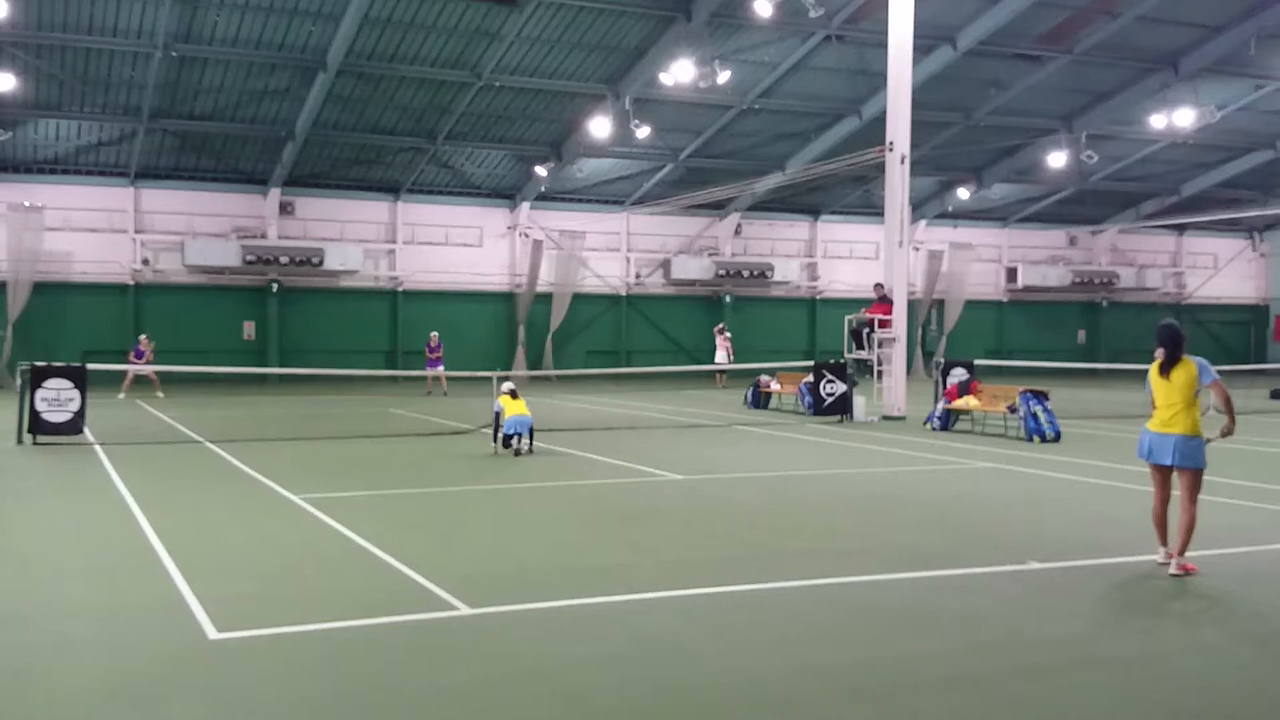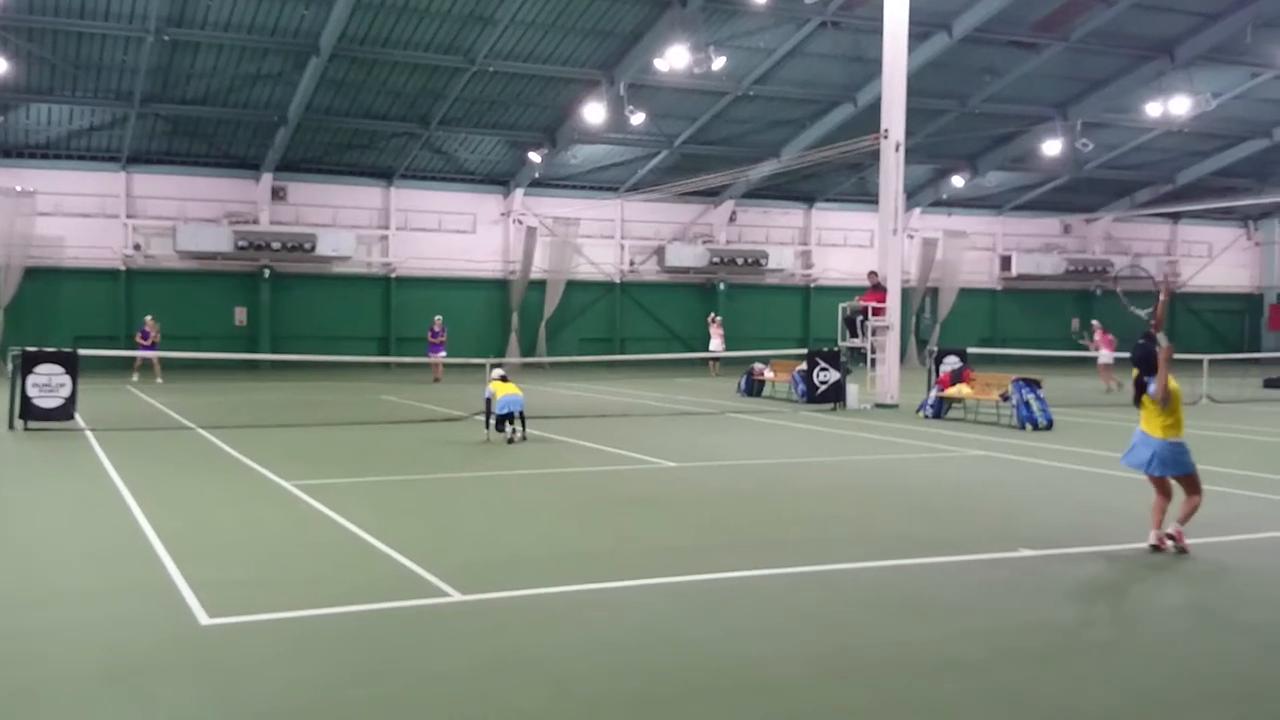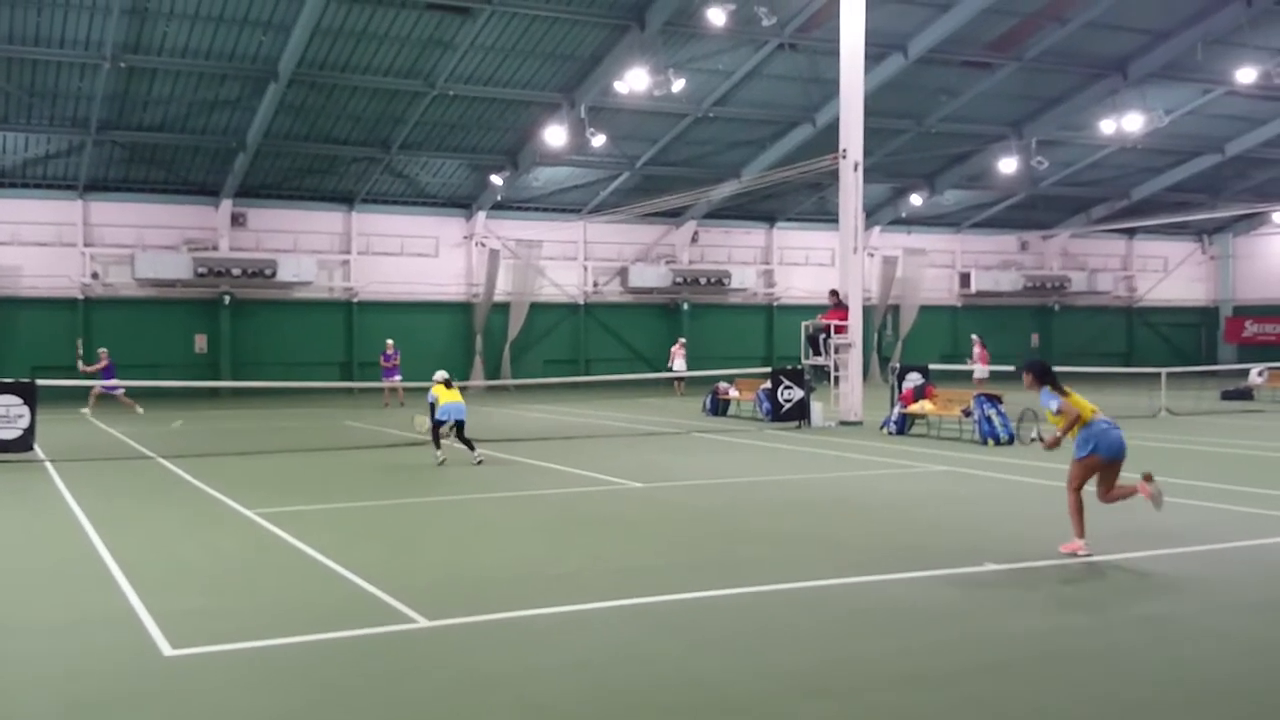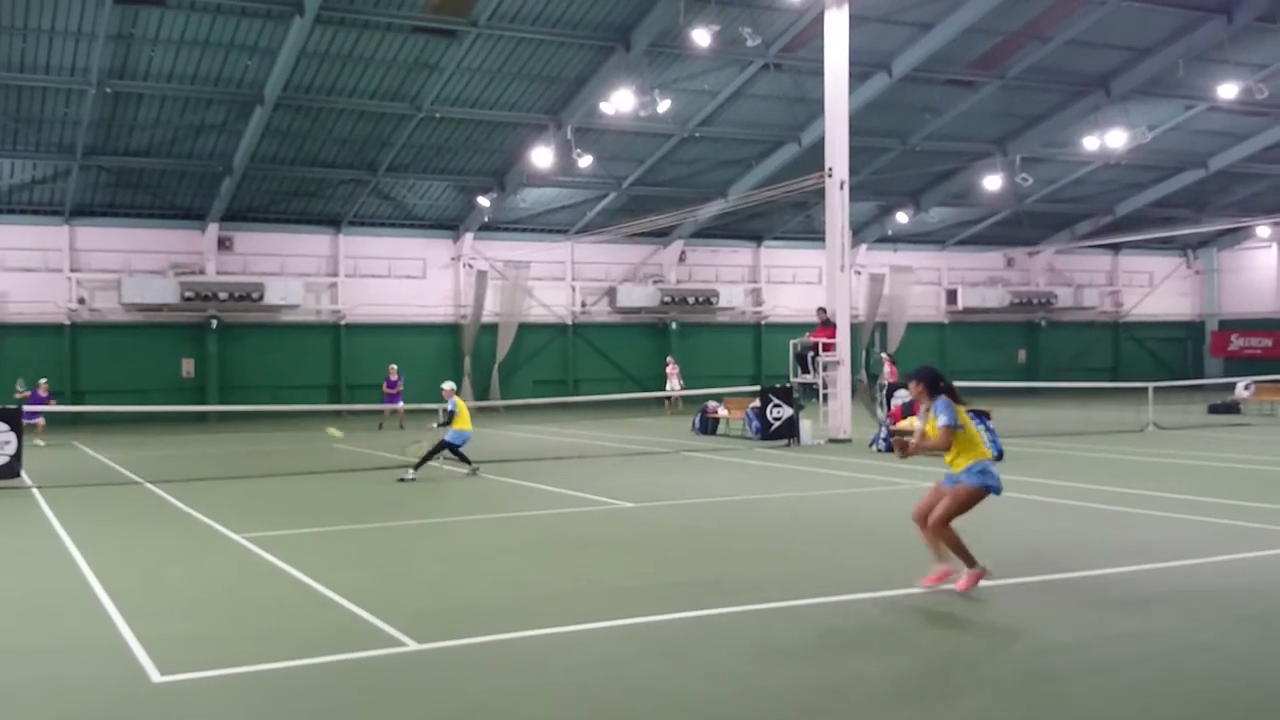
dt=1s
person 1, frame 1
left shoulder: (1154, 369)
right shoulder: (1197, 365)
right elbow: (1223, 395)
right wrist: (1231, 420)
left hip: (1156, 436)
right hip: (1186, 440)
left knee: (1161, 497)
right knee: (1188, 503)
left ankle: (1163, 550)
right ankle: (1178, 560)
person 1, frame 2
left shoulder: (1141, 373)
right shoulder: (1154, 385)
left elbow: (1154, 332)
right elbow: (1162, 397)
left wrist: (1163, 299)
right wrist: (1165, 366)
left hip: (1144, 444)
right hip: (1167, 447)
left knee: (1163, 495)
right knee: (1194, 494)
left ankle: (1156, 533)
right ankle: (1176, 528)
person 1, frame 3
left shoulder: (1046, 394)
right shoulder: (1056, 391)
left elbow: (1074, 414)
left wrist: (1058, 436)
right wrist: (1056, 439)
left hip: (1097, 438)
right hip: (1111, 434)
left knee: (1073, 487)
right knee: (1105, 495)
left ankle: (1079, 542)
right ankle: (1143, 486)
person 1, frame 4
left shoulder: (943, 405)
right shoulder: (925, 410)
left elbow: (943, 444)
right elbow: (922, 442)
left wrist: (912, 445)
right wrist: (908, 447)
left hip: (976, 472)
right hip: (959, 473)
left knee: (936, 522)
right knee: (919, 516)
left ankle: (973, 569)
right ankle: (942, 567)
